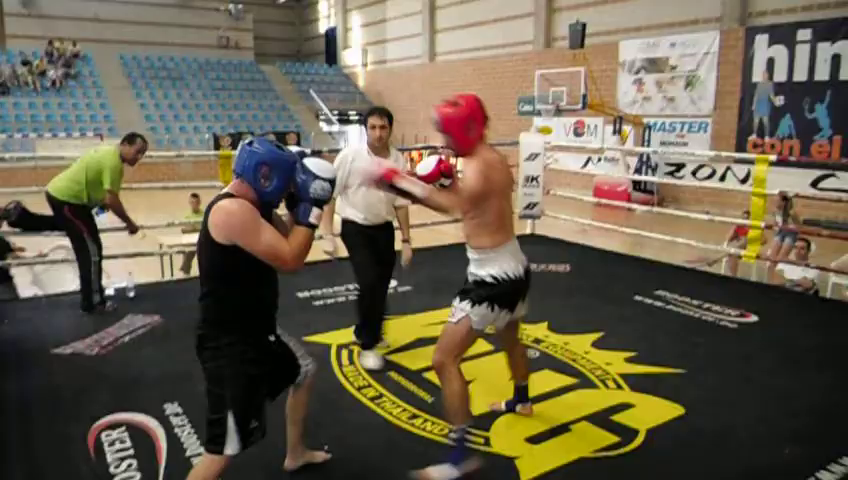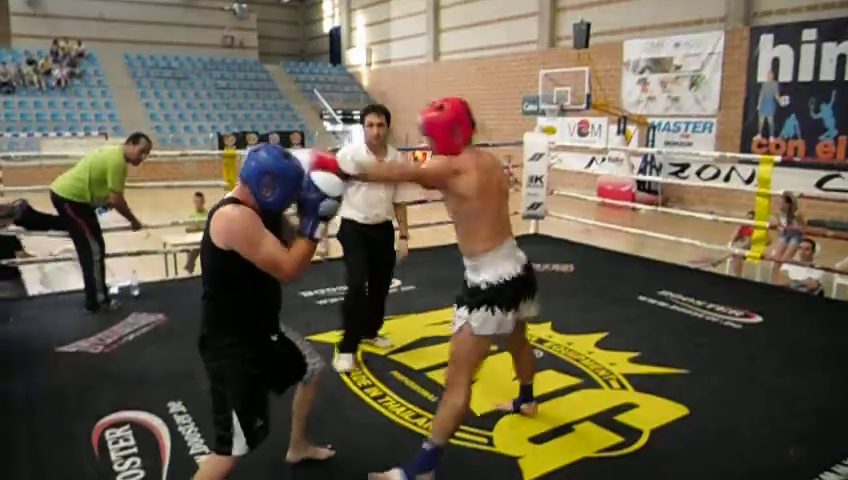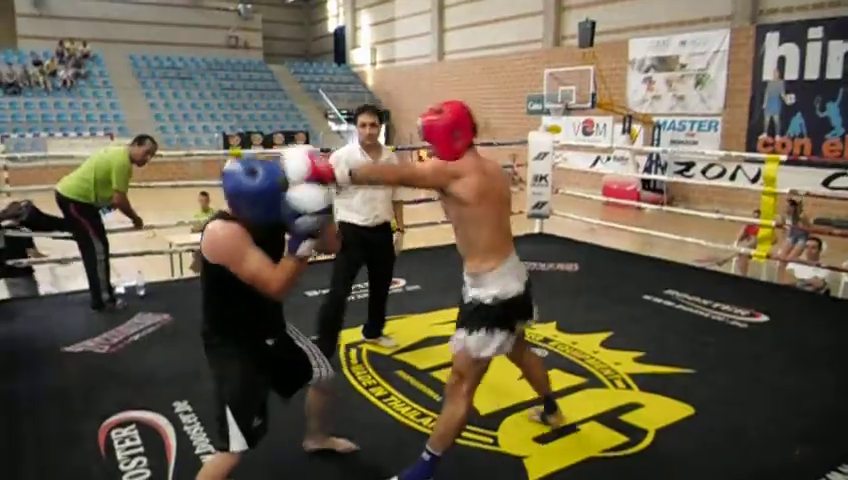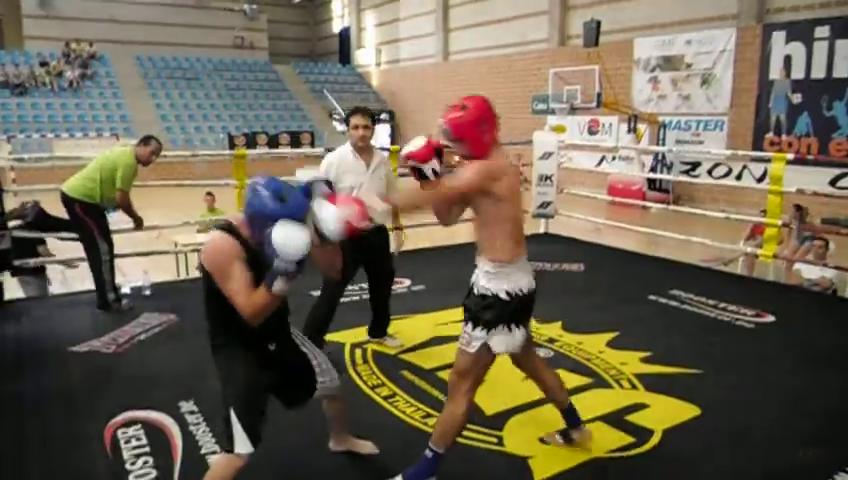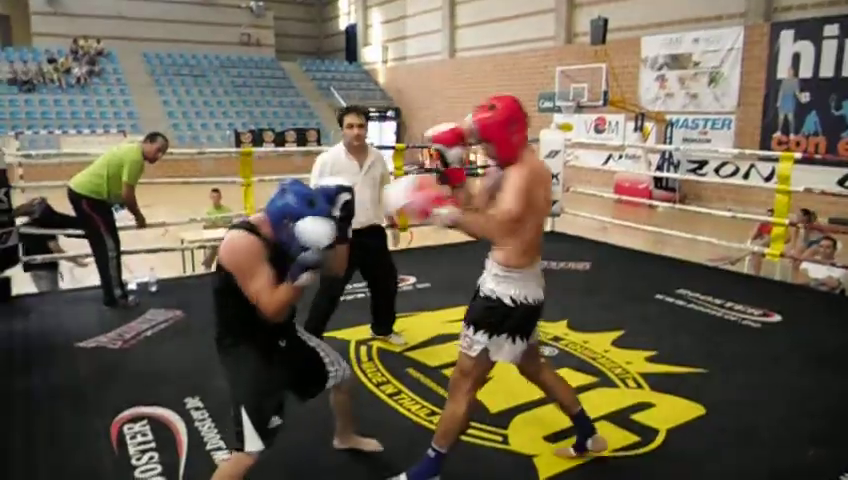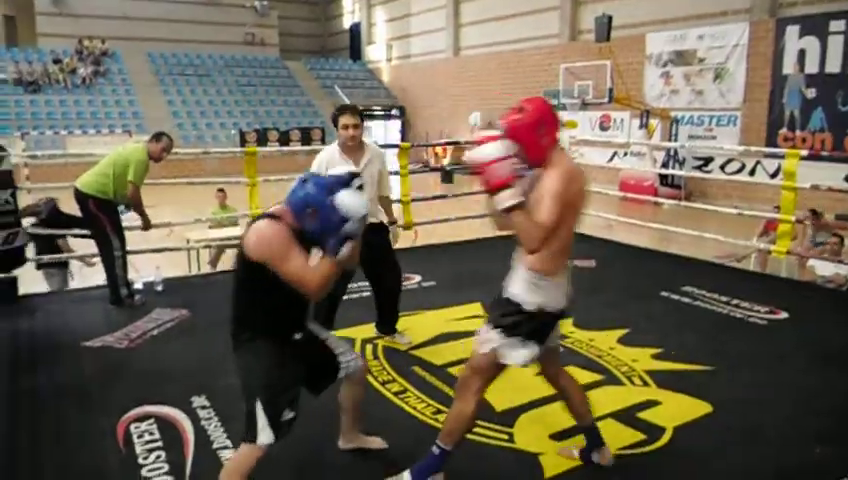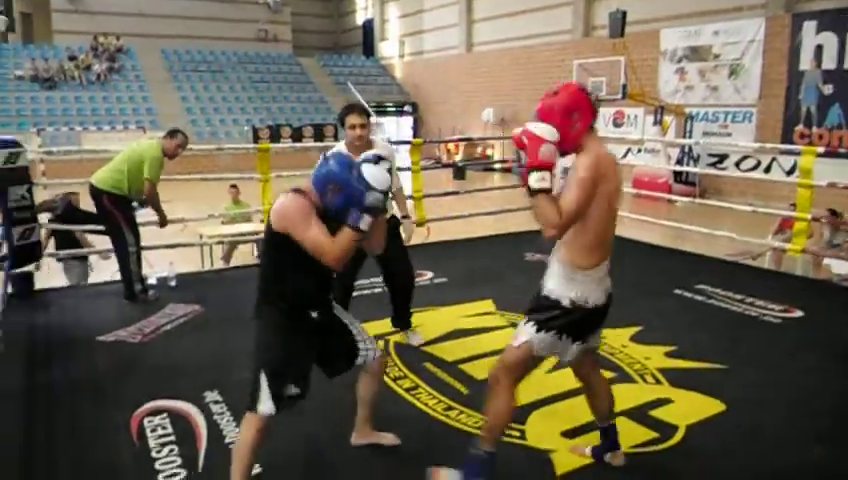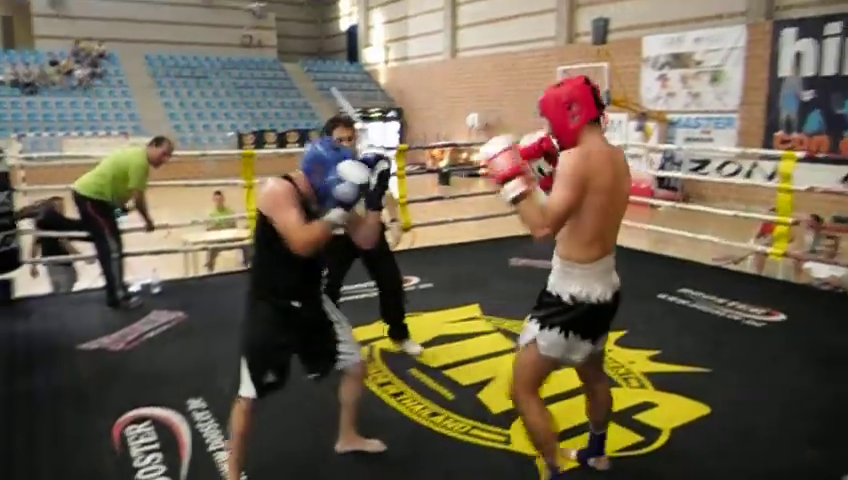
dt=0.1s
person 1, frame 1
left shoulder: (475, 166)
right shoulder: (497, 160)
left elbow: (455, 205)
left wrist: (403, 182)
right wrist: (445, 177)
left hip: (491, 276)
right hip: (514, 265)
left knee: (444, 358)
right knee: (509, 337)
right ankle: (520, 399)
person 1, frame 2
left shoulder: (456, 166)
right shoulder: (491, 163)
left elbow: (394, 173)
left wrist: (336, 164)
right wrist: (435, 176)
left hip: (490, 279)
right hip: (514, 266)
left knee: (459, 374)
right knee: (515, 338)
right ankle: (526, 399)
person 1, frame 3
left shoulder: (450, 172)
right shoulder: (493, 169)
left elbow: (395, 173)
left wrist: (327, 170)
left hip: (491, 294)
right hip: (513, 281)
left knee: (460, 387)
right knee: (518, 349)
right ankle: (550, 410)
person 1, frame 4
left shoulder: (486, 170)
right shoulder: (495, 165)
left elbow: (430, 196)
right elbow: (447, 215)
left wrist: (372, 206)
right wrist: (428, 168)
left hip: (499, 289)
right hip: (509, 281)
left knee: (460, 382)
right knee: (527, 362)
right ankle: (574, 427)
person 1, frame 5
left shoulder: (524, 175)
right shoulder: (524, 169)
left elbow: (489, 229)
right elbow: (475, 212)
left wrist: (437, 209)
right wrist: (454, 167)
left hip: (507, 294)
right hip: (521, 290)
left knee: (462, 384)
right knee: (533, 368)
right ankle: (588, 437)
person 1, frame 6
left shoulder: (559, 175)
right shoulder: (552, 171)
left elbow: (533, 241)
right elbow: (512, 217)
left wrist: (504, 188)
right wrist: (493, 176)
left hip: (531, 297)
right hip: (548, 293)
left knee: (472, 380)
right knee: (553, 369)
right ankle: (596, 448)
person 1, frame 7
left shoulder: (588, 164)
right shoulder: (604, 160)
left elbow: (553, 226)
right elbow: (566, 214)
left wrist: (540, 170)
right wrist: (536, 164)
left hip: (566, 296)
right hip: (593, 290)
left knee: (502, 376)
right knee: (589, 369)
right ankle: (609, 446)
person 1, frame 8
left shoulder: (577, 160)
right shoulder: (615, 157)
left elbow: (543, 227)
left wrist: (511, 180)
right wrist: (550, 169)
left hip: (572, 293)
right hip: (603, 286)
left knee: (523, 389)
right knee: (591, 373)
person 2, frame 1
left shoulder: (252, 204)
right shoulder: (232, 211)
left elbow: (288, 242)
right elbow: (288, 260)
left wrist: (299, 203)
right wrist: (311, 206)
left hip: (258, 332)
right hip: (229, 345)
left knee: (304, 372)
right knee: (225, 447)
left ankle: (295, 452)
person 2, frame 2
left shoulder: (259, 208)
right shoulder: (235, 217)
left elbow: (293, 248)
right elbow: (289, 269)
left wrist: (309, 210)
right wrist: (317, 219)
left hip: (262, 331)
right hip: (231, 345)
left knee: (310, 368)
right knee: (233, 447)
left ankle: (298, 446)
person 2, frame 3
left shoulder: (269, 211)
right shoulder: (222, 233)
left elbow: (329, 246)
right elbow: (277, 288)
right wrist: (303, 237)
left hip: (272, 331)
right hip: (233, 345)
left knee: (321, 373)
right knee: (235, 445)
left ankle: (316, 435)
person 2, frame 4
left shoulder: (285, 226)
right shoulder: (221, 244)
left elbow: (333, 270)
right elbow: (252, 314)
left wrist: (328, 232)
right wrist: (279, 275)
left hip: (278, 336)
right hip: (239, 348)
left knee: (331, 384)
right knee: (242, 448)
left ankle: (340, 438)
person 2, frame 5
left shoulder: (286, 231)
right shoulder: (242, 244)
left elbow: (336, 270)
right elbow: (274, 311)
left wrist: (339, 228)
right wrist: (302, 266)
left hip: (283, 337)
right hip: (245, 347)
left knee: (342, 375)
right knee: (251, 447)
left ankle: (344, 436)
person 2, frame 6
left shoulder: (301, 222)
right shoulder: (269, 233)
left elbow: (348, 263)
right elbow: (314, 288)
left wrist: (351, 225)
right wrist: (342, 237)
left hip: (296, 329)
right hip: (259, 340)
left knee: (355, 367)
right knee: (261, 440)
left ankle: (349, 435)
person 2, frame 7
left shoulder: (335, 207)
right shoulder: (292, 205)
left elbow: (373, 246)
right elbow: (334, 257)
left wrist: (377, 205)
right wrist: (364, 213)
left hip: (319, 308)
right hip: (281, 316)
left knee: (375, 358)
right knee: (264, 408)
left ankle: (362, 431)
person 2, frame 8
left shoulder: (324, 195)
right shoulder: (278, 190)
left elbow: (366, 240)
right elbow: (302, 244)
left wrist: (375, 197)
right wrist: (338, 208)
left hip: (309, 300)
right hip: (270, 306)
left knee: (355, 364)
right knee: (250, 393)
left ankle: (348, 436)
person 3, frame 1
left shoulder: (399, 161)
right shoulder: (350, 156)
left elbow: (401, 204)
right elbow: (331, 195)
left wrist: (406, 241)
right wrist: (327, 234)
left hip: (383, 229)
right hip: (355, 228)
left knee: (380, 285)
right knee: (369, 282)
left ankle: (366, 334)
right ankle: (368, 345)
person 3, frame 2
left shoulder: (396, 158)
right shoulder: (348, 154)
left elbow: (398, 200)
left wrist: (404, 236)
left hip: (383, 229)
right hip: (354, 228)
left knee: (381, 285)
right knee: (356, 286)
left ankle: (370, 332)
right ankle: (347, 348)
person 3, frame 3
left shoulder: (391, 158)
right shoulder: (343, 157)
left elbow: (394, 197)
left wrist: (399, 228)
left hip: (381, 230)
right hip: (351, 231)
left knee: (380, 285)
right knee: (340, 289)
left ankle: (373, 332)
right ankle: (323, 350)
person 3, frame 4
left shoulder: (382, 160)
right shoulder: (334, 160)
left wrist: (397, 227)
left hip: (376, 234)
right hip: (345, 236)
left knee: (383, 287)
right knee: (331, 294)
left ankle: (378, 332)
person 3, frame 5
left shoulder: (377, 158)
right shoulder: (328, 160)
left wrist: (392, 225)
left hip: (372, 233)
left knee: (387, 282)
right knee: (328, 295)
left ankle: (383, 328)
person 3, frame 6
left shoulder: (376, 155)
right shoulder: (325, 160)
left wrist: (392, 222)
left hip: (374, 230)
left knee: (391, 281)
right knee: (331, 293)
left ankle: (387, 327)
person 3, frame 7
left shoulder: (384, 152)
left elbow: (396, 187)
left wrist: (406, 216)
left hip: (384, 225)
left knee: (403, 276)
right knee: (342, 288)
left ankle: (403, 324)
person 3, frame 8
left shoulder: (372, 161)
left elbow: (385, 193)
left wrist: (394, 220)
right hip: (336, 238)
left knee: (391, 281)
right knee: (328, 292)
left ankle: (400, 335)
person 4, frame 1
left shoulder: (107, 153)
right shoulder: (113, 162)
right elbow: (111, 201)
right wrist: (130, 223)
left hip: (57, 192)
right hip: (68, 200)
right knee: (91, 251)
right ankle: (94, 303)
person 4, frame 2
left shoulder: (113, 151)
right shoulder: (117, 160)
right elbow: (116, 200)
left wrist: (104, 202)
right wrist: (133, 220)
left hip: (62, 192)
right hip: (69, 196)
right knee: (93, 249)
right ankle: (97, 301)
person 4, frame 3
left shoulder: (118, 153)
right shoulder: (123, 162)
right elbow: (119, 200)
left wrist: (107, 203)
right wrist: (135, 218)
left hip: (68, 192)
right hip: (76, 198)
right knee: (98, 249)
right ankle: (103, 300)
person 4, frame 4
left shoulder: (123, 153)
right shoulder: (128, 161)
right elbow: (122, 199)
left wrist: (110, 204)
right wrist: (137, 218)
left hip: (74, 192)
right hip: (81, 198)
right knee: (102, 249)
right ankle: (108, 300)
person 4, frame 5
left shoulder: (130, 150)
right shoulder: (135, 158)
right elbow: (127, 194)
right wrist: (139, 217)
left hip: (80, 189)
right hip: (88, 194)
right knee: (109, 246)
right ankle: (115, 297)
person 4, frame 6
left shoulder: (135, 149)
right shoulder: (141, 157)
right elbow: (132, 194)
left wrist: (124, 203)
right wrist: (144, 218)
left hip: (86, 189)
right hip: (94, 194)
right knee: (115, 246)
right ankle: (121, 296)
person 4, frame 7
left shoulder: (150, 145)
right shoulder: (155, 154)
right elbow: (150, 191)
left wrist: (137, 198)
right wrist: (161, 215)
left hip: (101, 185)
right hip: (108, 190)
right knee: (129, 241)
right ankle: (135, 291)
person 4, frame 8
left shoulder: (135, 153)
right shoulder: (140, 162)
right elbow: (138, 199)
left wrist: (118, 205)
right wrist: (148, 221)
left hip: (85, 191)
right hip: (92, 196)
right knee: (111, 247)
right ankle: (118, 297)
